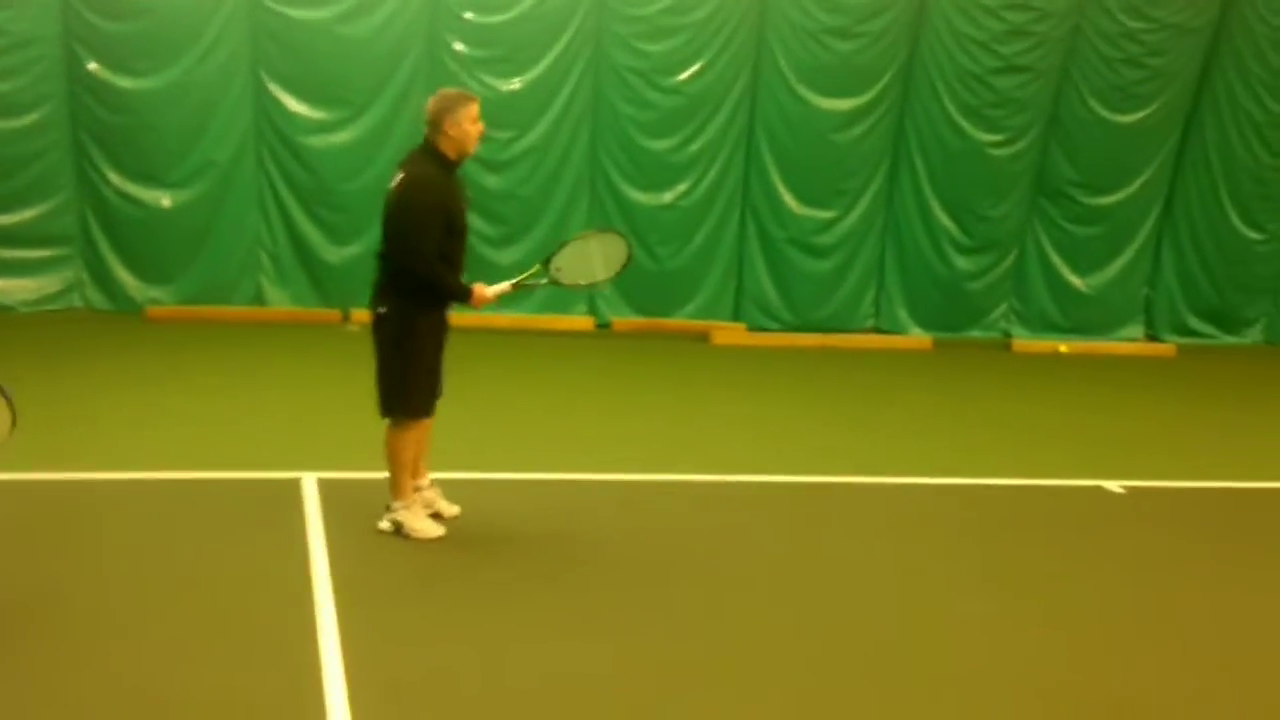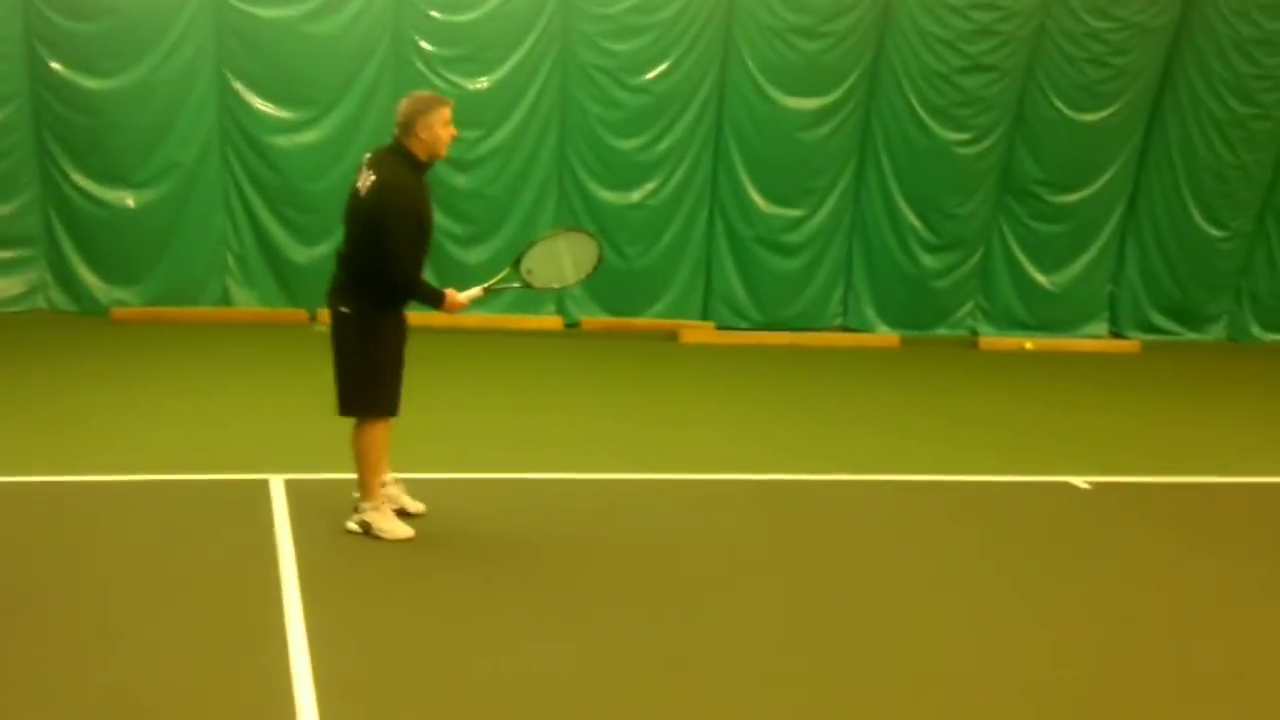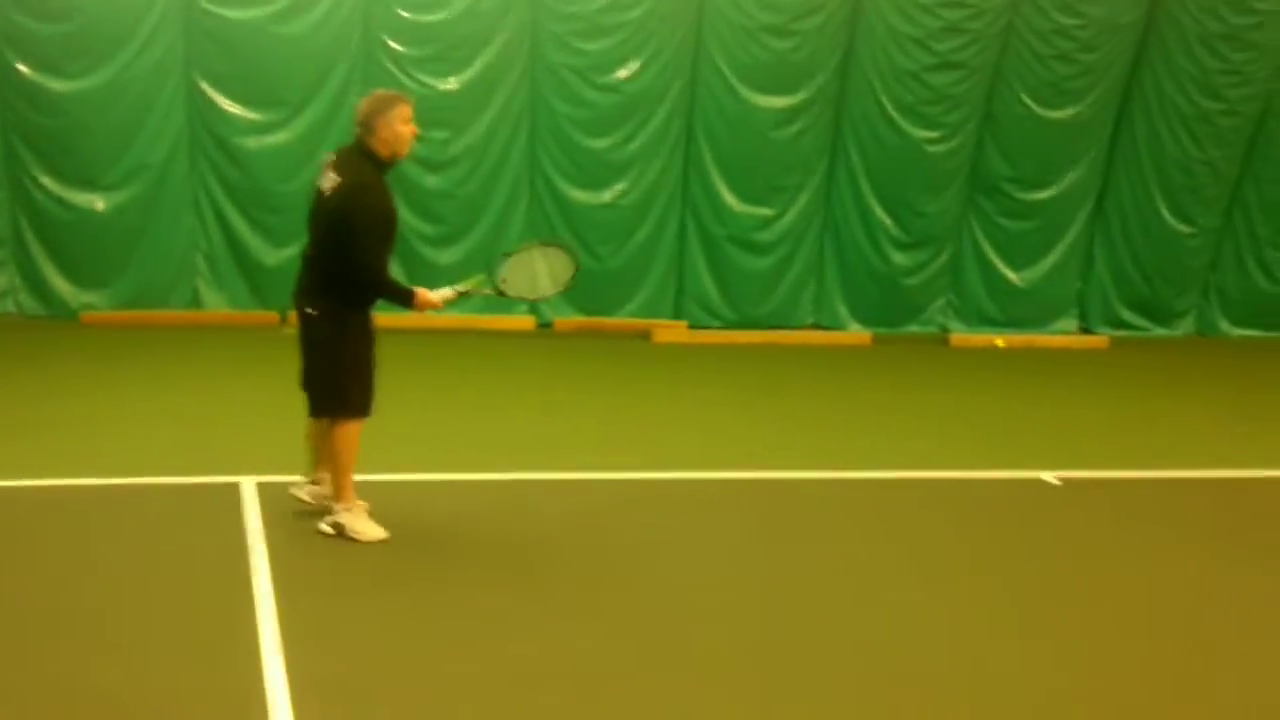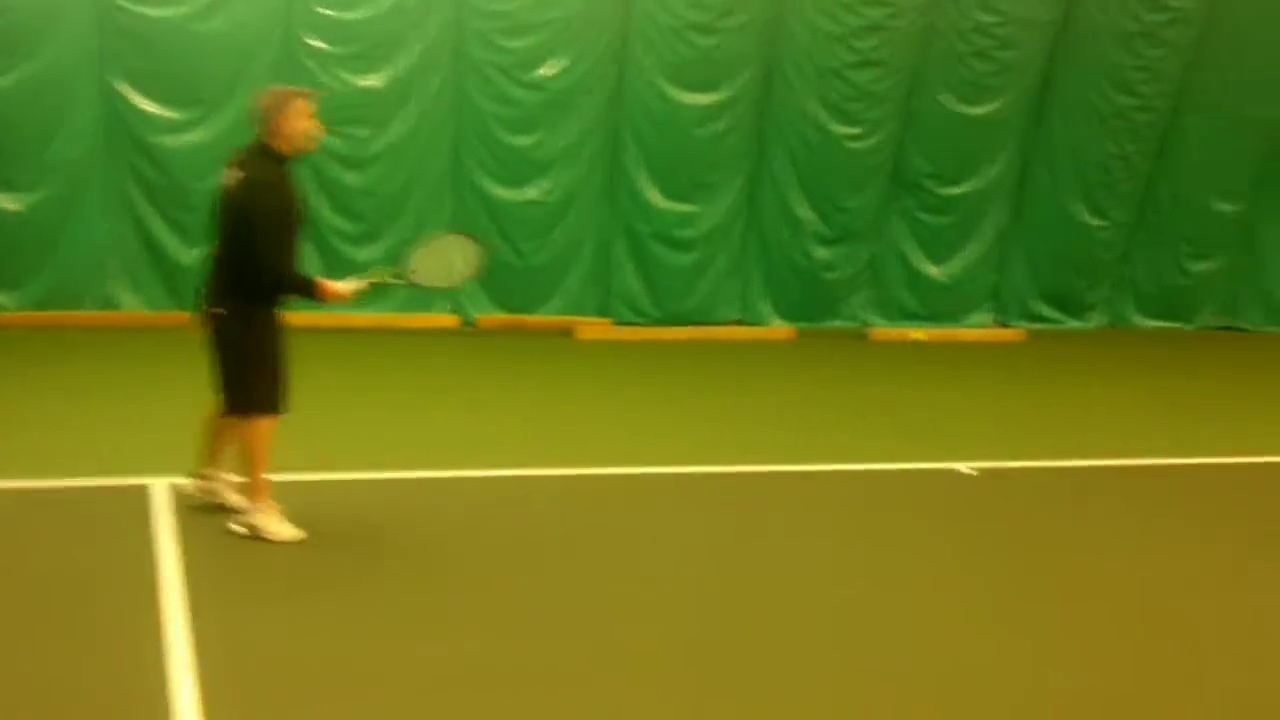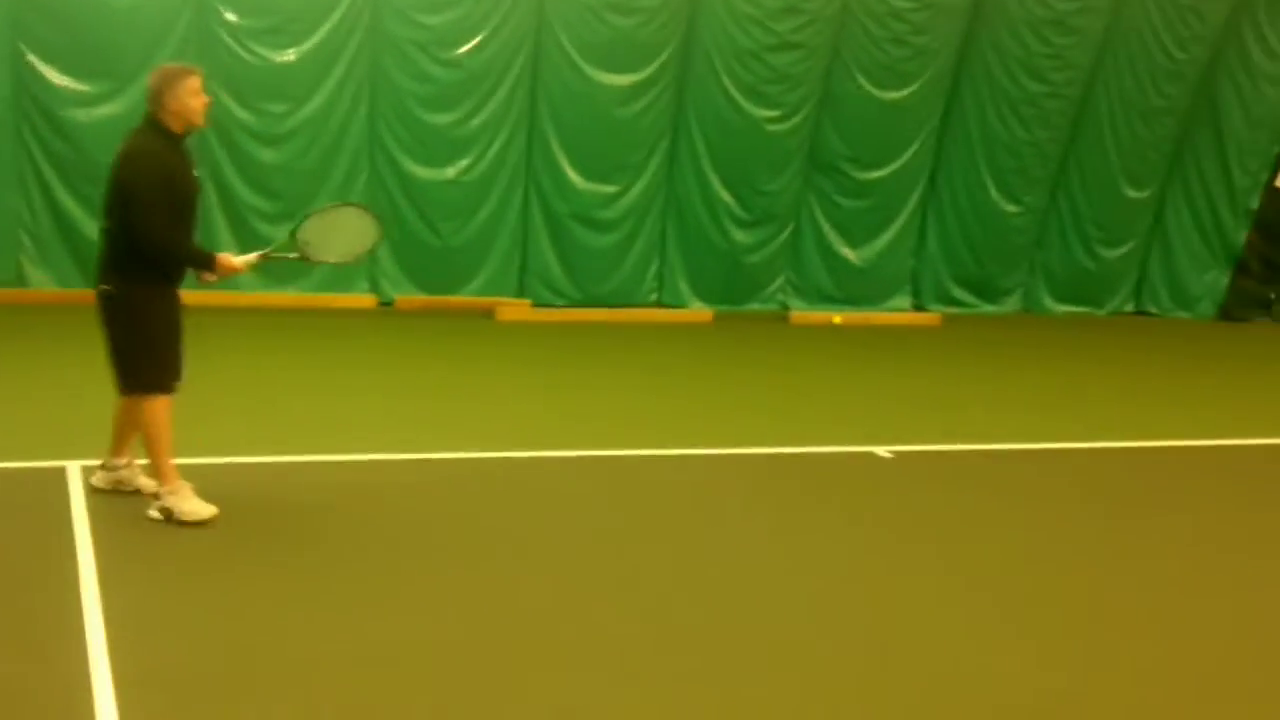
dt=0.2s
person 1, frame 1
left shoulder: (429, 166)
right shoulder: (427, 185)
right elbow: (419, 264)
left wrist: (456, 291)
right wrist: (466, 293)
left hip: (418, 304)
right hip: (407, 308)
left knee: (422, 403)
right knee: (408, 409)
left ankle: (419, 486)
right ankle: (400, 507)
person 1, frame 2
left shoulder: (383, 160)
right shoulder: (401, 189)
right elbow: (399, 271)
right wrist: (440, 299)
left hip: (362, 298)
right hip: (370, 307)
left knee: (374, 402)
right knee: (375, 407)
left ankle: (382, 483)
right ankle: (370, 507)
person 1, frame 3
left shoulder: (345, 162)
right shoulder: (364, 187)
right elbow: (366, 271)
right wrist: (412, 298)
left hip: (324, 298)
right hip: (338, 308)
left knee: (328, 399)
right knee: (347, 408)
left ankle: (319, 481)
right ankle: (345, 509)
person 1, frame 4
left shoulder: (257, 167)
right shoulder: (263, 181)
right elbow: (267, 264)
left wrist: (304, 285)
right wrist: (315, 289)
left hip: (238, 301)
right hip: (244, 307)
left knee: (238, 399)
right knee: (260, 407)
left ankle: (207, 475)
right ankle: (257, 510)
person 1, frame 5
left shoulder: (172, 147)
right shoulder: (144, 155)
right elbow: (152, 237)
left wrist: (198, 261)
right wrist: (210, 262)
left hip: (158, 284)
right hip: (131, 287)
left knee: (144, 382)
right knee: (154, 386)
left ankle: (116, 463)
right ankle: (171, 492)
